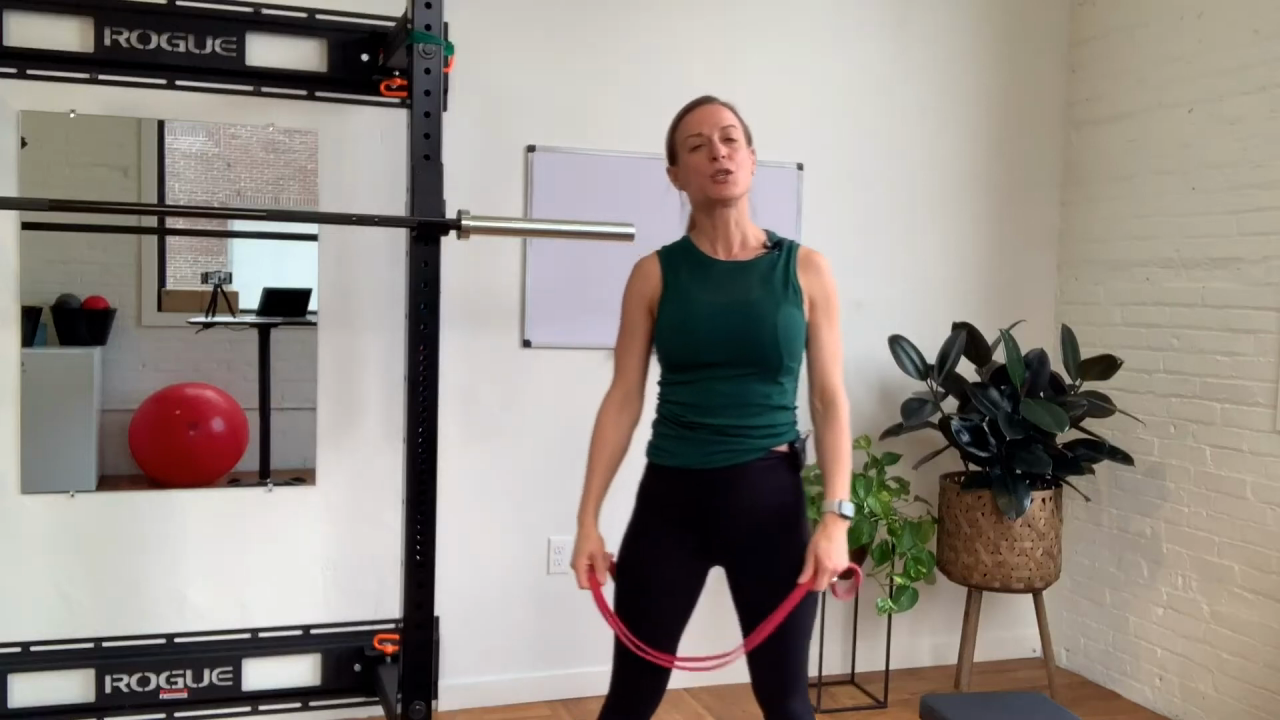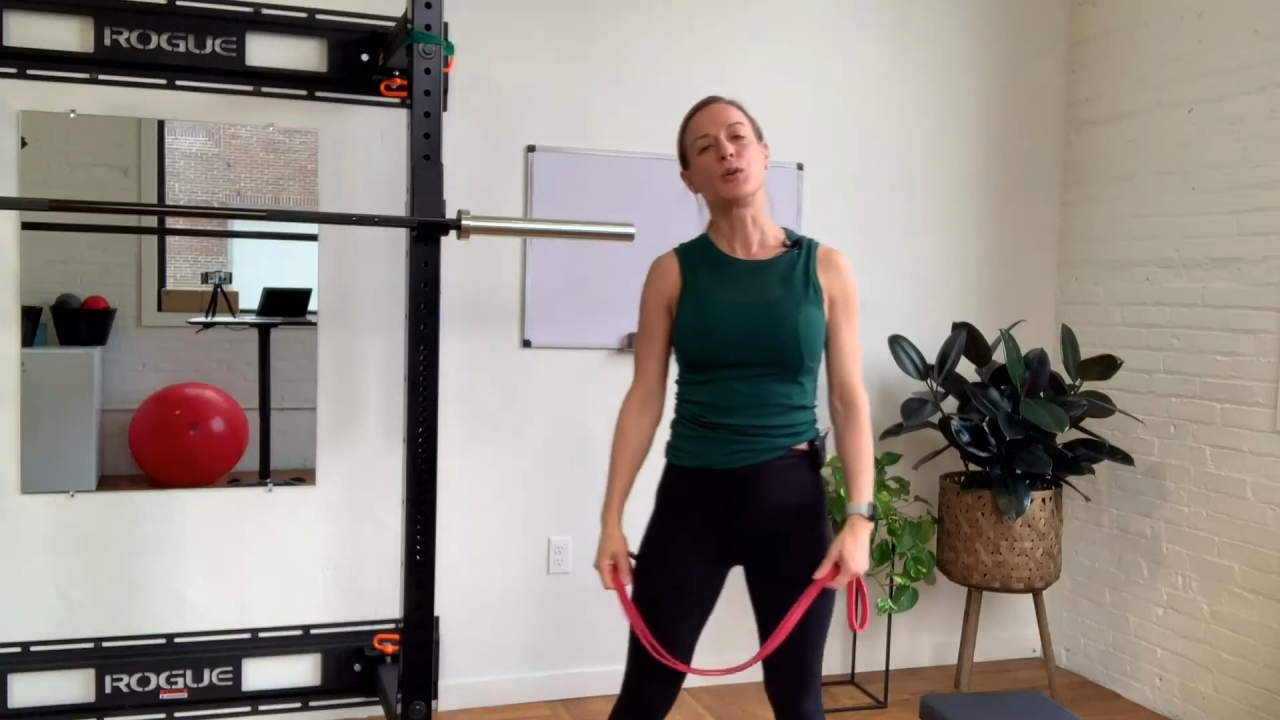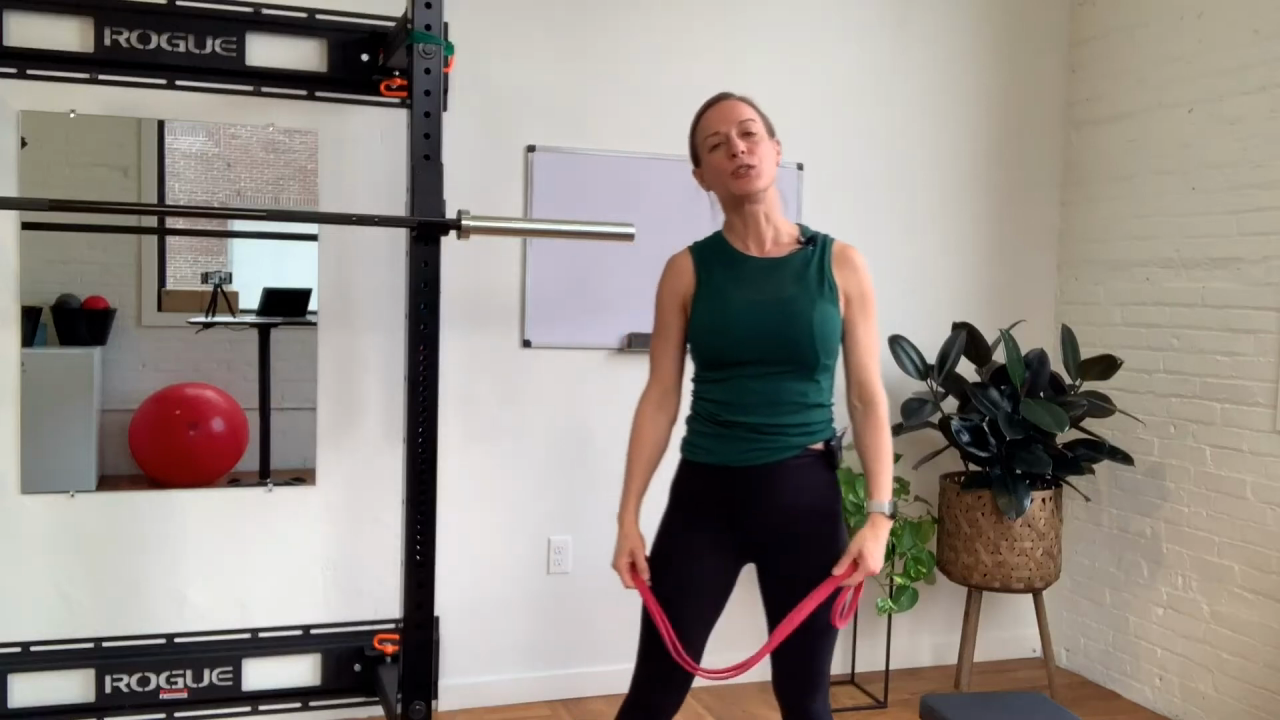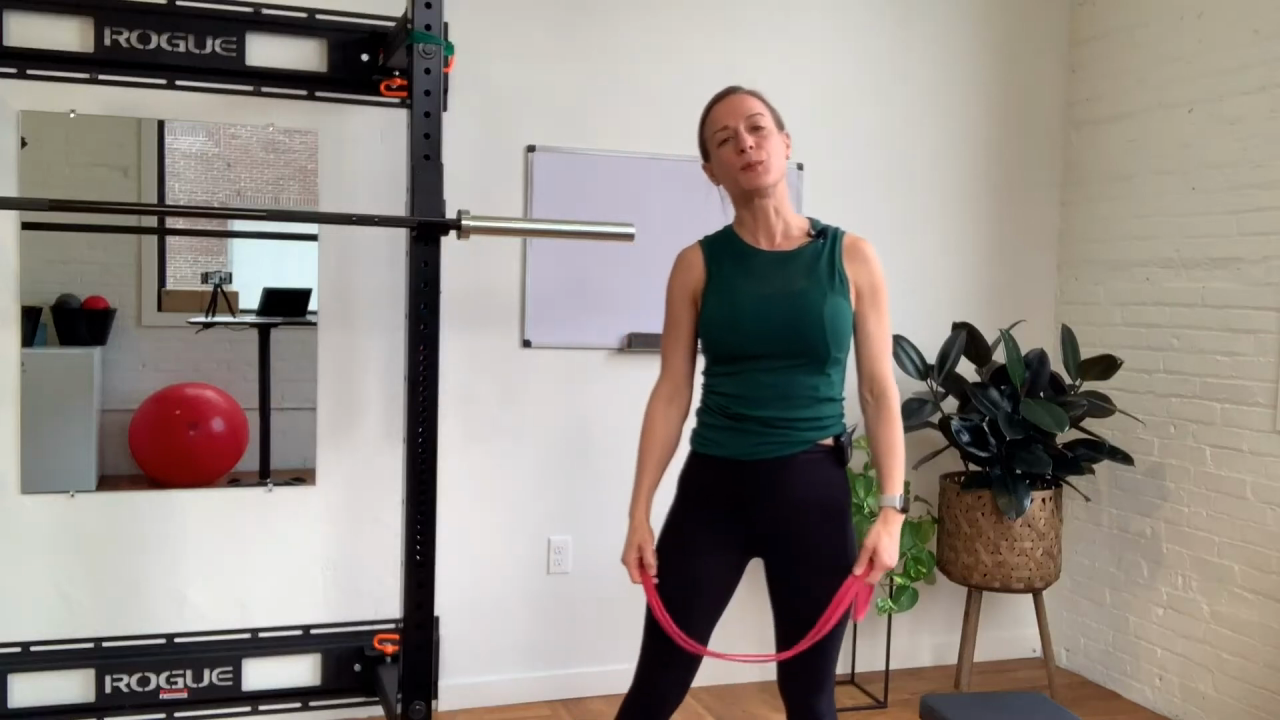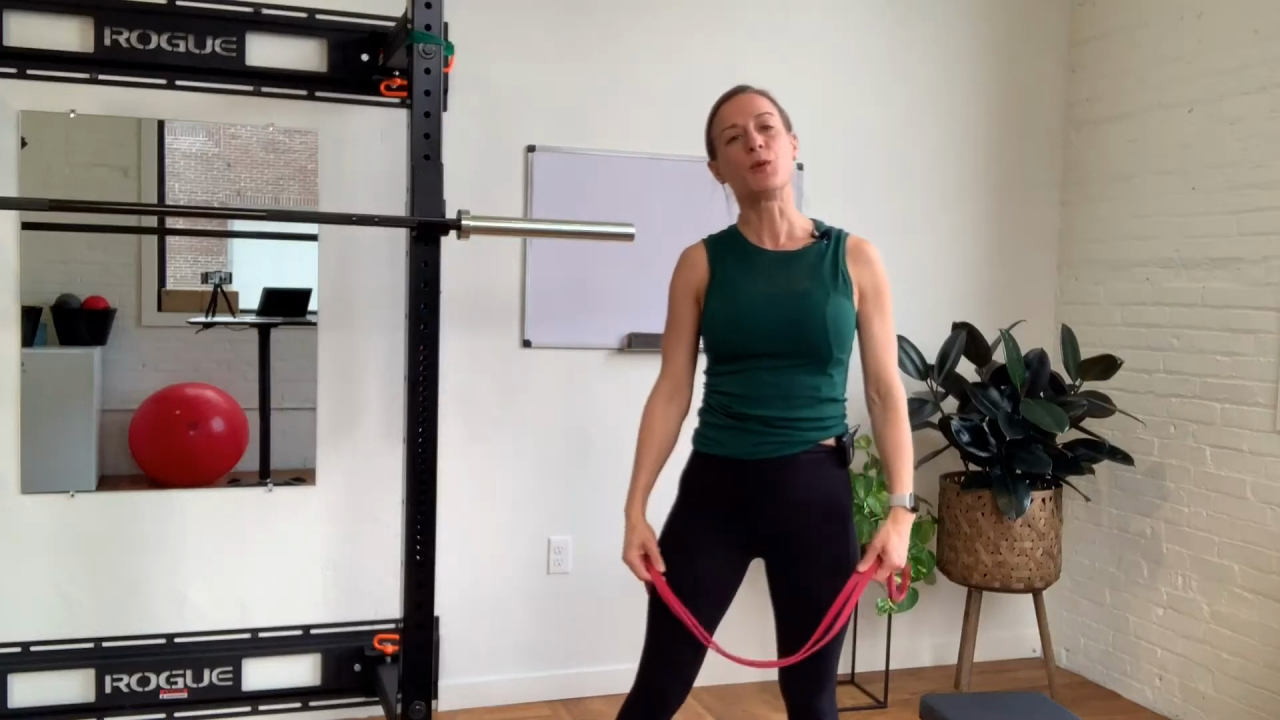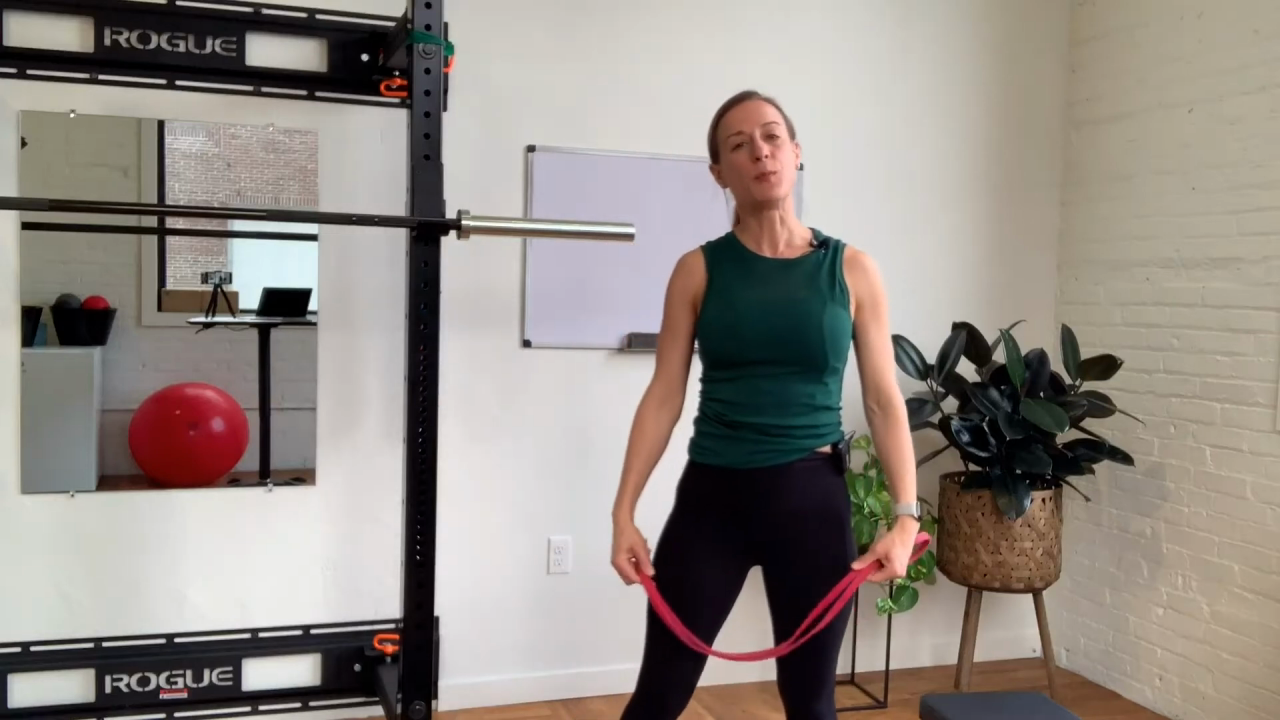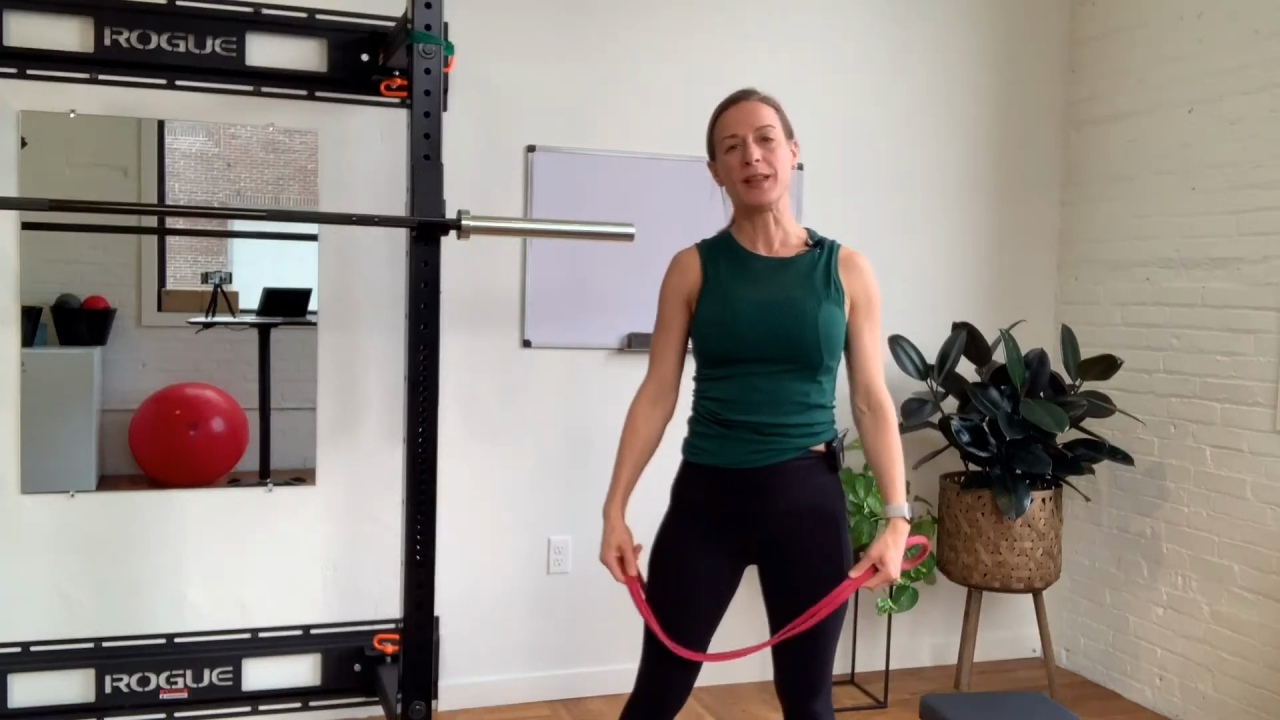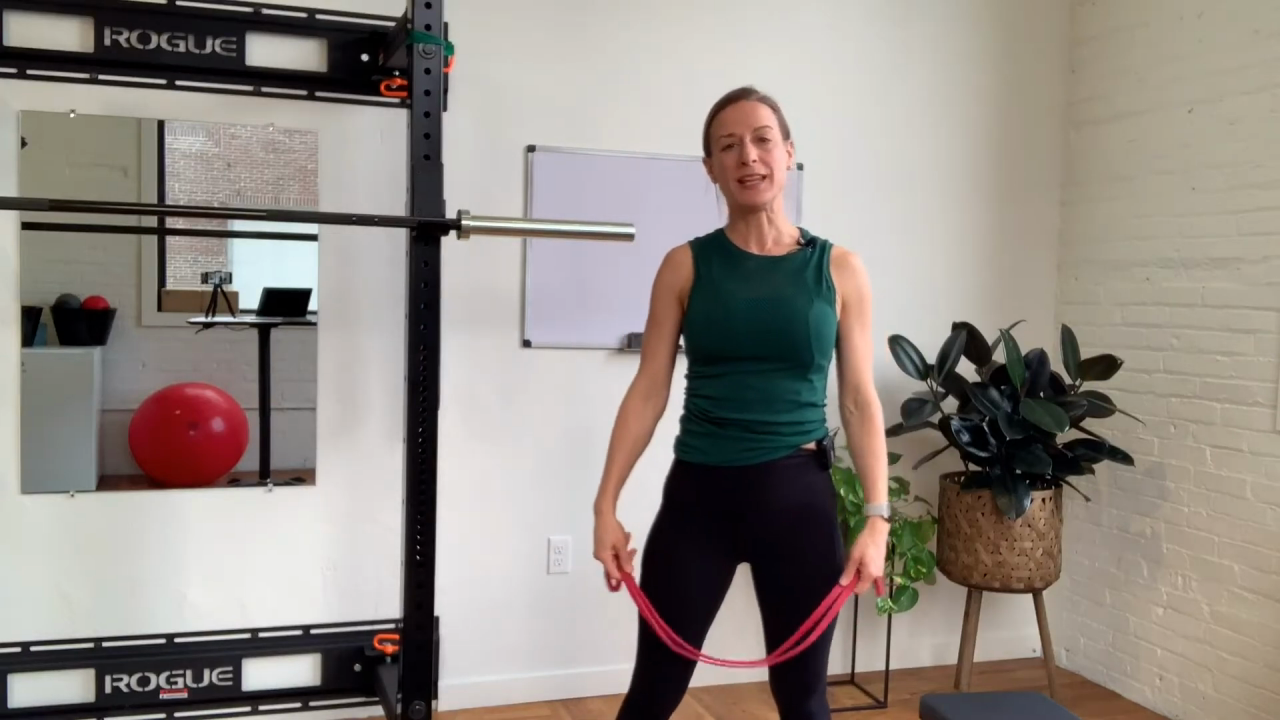
dt=0.1s
person 1, frame 1
left shoulder: (805, 269)
right shoulder: (655, 273)
left elbow: (829, 400)
right elbow: (623, 400)
left wrist: (837, 515)
right wrist: (588, 518)
left hip: (768, 498)
right hip: (671, 498)
person 1, frame 2
left shoulder: (825, 267)
right shoulder: (673, 272)
left elbow: (849, 400)
right elbow: (644, 400)
left wrist: (860, 517)
right wrist: (611, 519)
left hip: (788, 498)
right hip: (690, 498)
person 1, frame 3
left shoulder: (840, 264)
right shoulder: (687, 270)
left elbow: (867, 397)
right elbow: (660, 398)
left wrist: (879, 514)
right wrist: (628, 517)
left hip: (802, 494)
right hip: (704, 494)
person 1, frame 4
left shoulder: (851, 257)
right shoulder: (697, 264)
left elbow: (878, 391)
right elbow: (671, 393)
left wrist: (891, 509)
right wrist: (639, 513)
left hip: (811, 490)
right hip: (712, 489)
person 1, frame 5
left shoulder: (854, 259)
right shoulder: (701, 263)
left elbow: (885, 391)
right elbow: (672, 392)
left wrist: (901, 507)
right wrist: (635, 508)
left hip: (812, 490)
right hip: (713, 488)
person 1, frame 6
left shoulder: (850, 269)
right shoulder: (698, 270)
left elbow: (883, 399)
right elbow: (663, 397)
left wrist: (905, 515)
right wrist: (624, 512)
left hip: (810, 498)
right hip: (710, 497)
person 1, frame 7
left shoulder: (846, 269)
right shoulder: (693, 267)
left elbow: (871, 400)
right elbow: (657, 394)
left wrist: (896, 517)
right wrist: (615, 509)
left hip: (805, 497)
right hip: (705, 496)
person 1, frame 8
left shoulder: (838, 268)
right shoulder: (685, 265)
left elbow: (859, 399)
right elbow: (648, 390)
left wrist: (877, 517)
right wrist: (606, 504)
left hip: (796, 496)
right hip: (697, 495)
